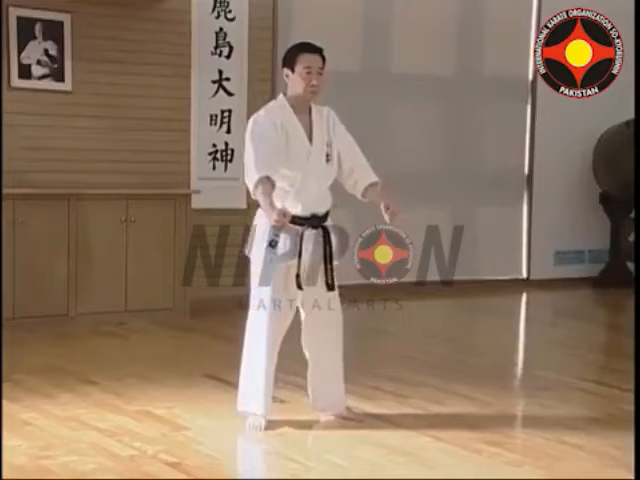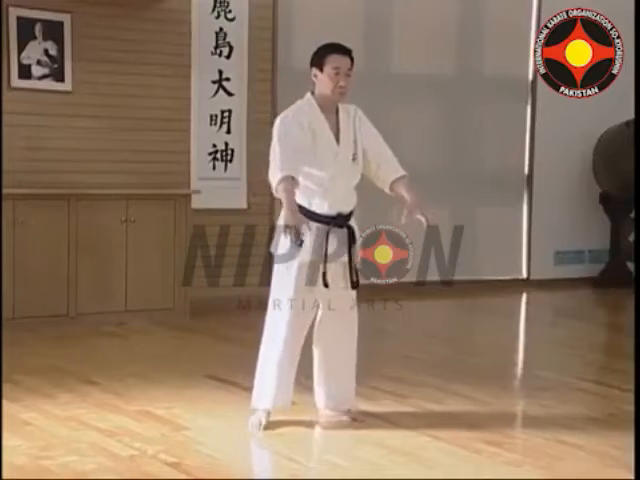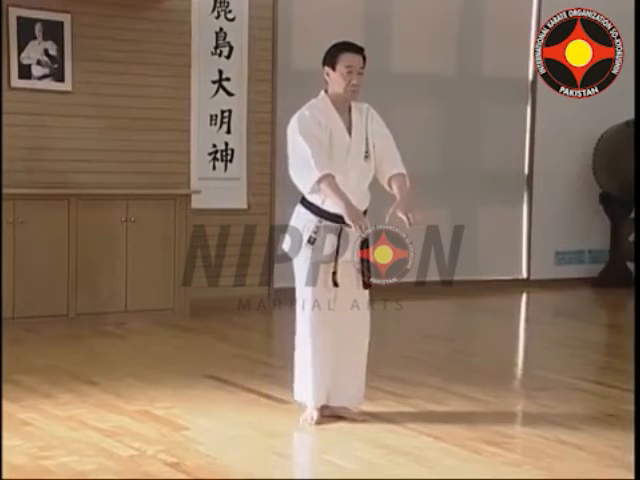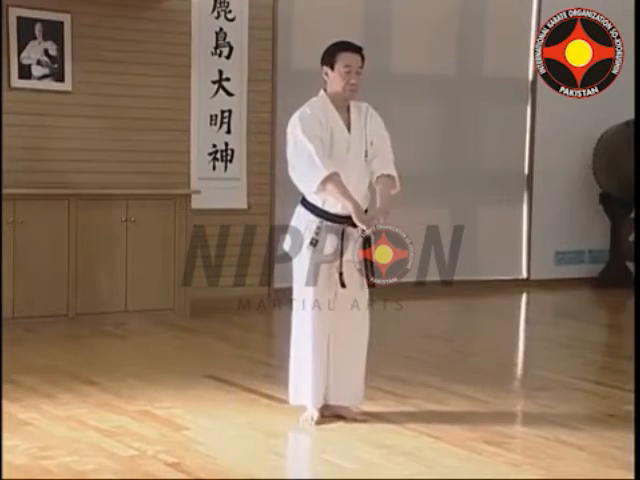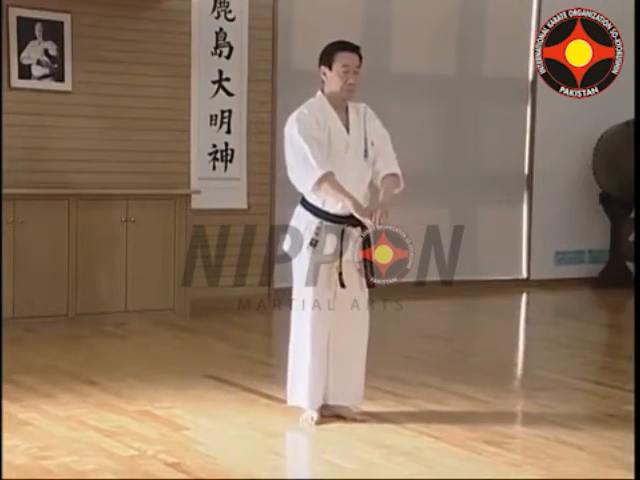
dt=0.5s
person 1, frame 1
left shoulder: (328, 120)
right shoulder: (266, 121)
left elbow: (355, 169)
right elbow: (260, 170)
left wrist: (382, 201)
right wrist: (269, 207)
left hip: (316, 232)
right hip: (279, 231)
left knee: (325, 318)
right knee: (268, 319)
left ankle: (330, 400)
right ankle: (256, 406)
person 1, frame 2
left shoulder: (355, 118)
right shoulder: (293, 120)
left elbow: (383, 164)
right elbow: (284, 167)
left wrist: (410, 198)
right wrist: (288, 207)
left hip: (341, 230)
right hip: (304, 228)
left knee: (340, 318)
right knee: (289, 315)
left ankle: (333, 401)
right ankle: (264, 403)
person 1, frame 3
left shoulder: (369, 117)
right shoulder: (307, 119)
left elbow: (390, 163)
right elbow: (314, 169)
left wrist: (401, 197)
right wrist: (345, 205)
left hip: (353, 229)
right hip: (316, 225)
left knee: (353, 316)
right knee: (314, 314)
left ankle: (339, 398)
right ankle: (313, 400)
person 1, frame 4
left shoulder: (368, 117)
right shoulder: (306, 119)
left elbow: (383, 166)
right elbow: (319, 170)
left wrist: (381, 204)
right wrist: (354, 206)
left hip: (354, 229)
right hip: (317, 226)
left knee: (353, 316)
right knee: (314, 314)
left ankle: (341, 398)
right ankle: (312, 400)
person 1, frame 5
left shoulder: (366, 116)
right shoulder: (304, 119)
left elbow: (386, 164)
right elbow: (314, 171)
left wrist: (384, 201)
right wrist: (354, 203)
left hip: (353, 230)
right hip: (316, 227)
left knee: (352, 315)
right knee: (313, 314)
left ankle: (338, 397)
right ankle: (310, 401)
